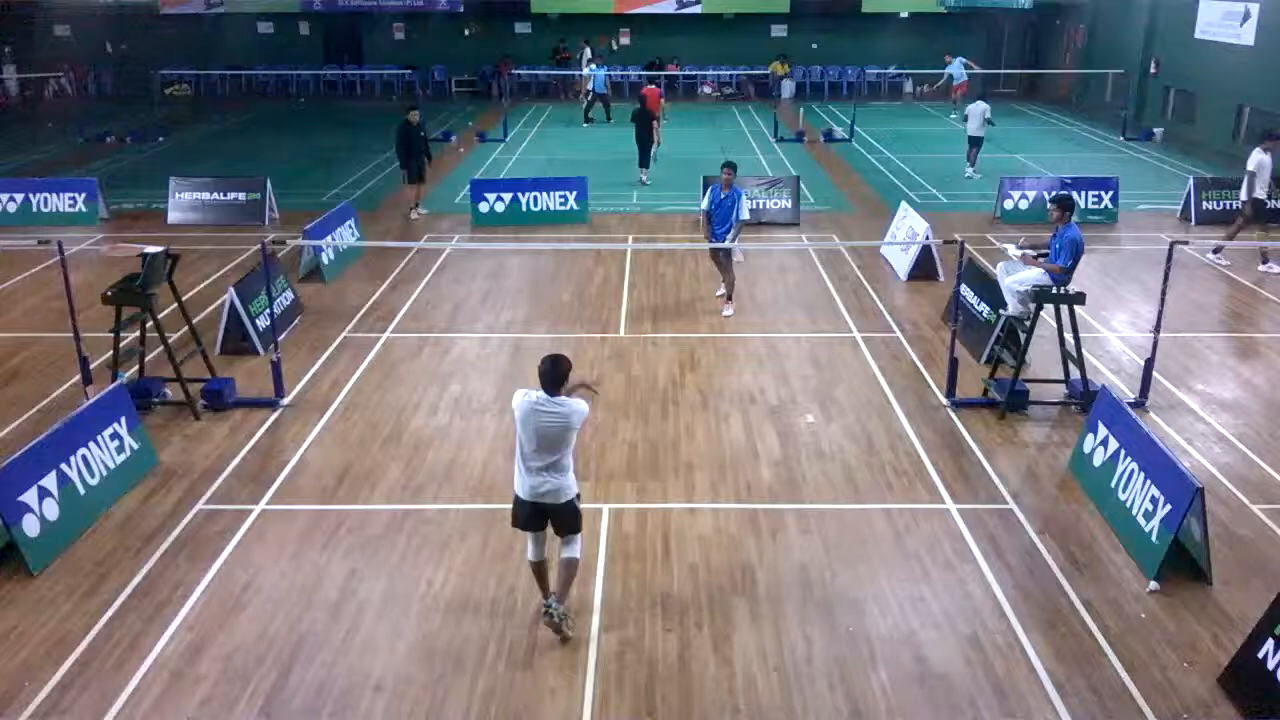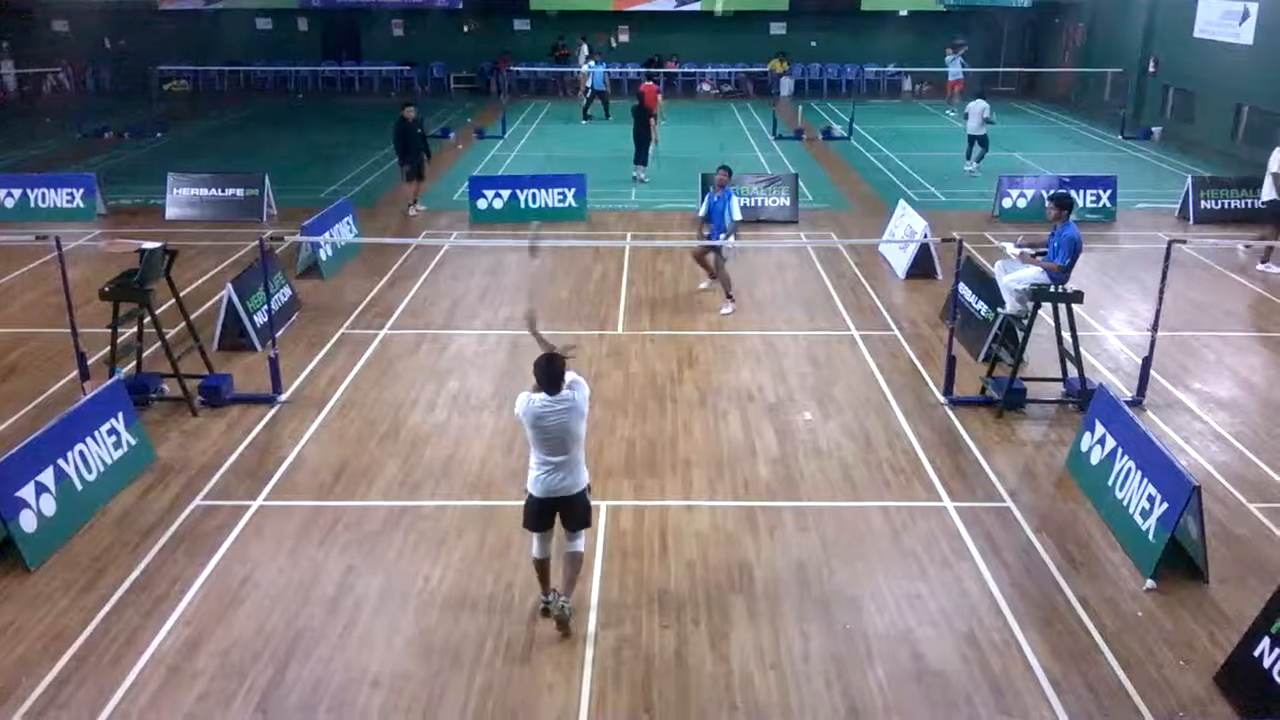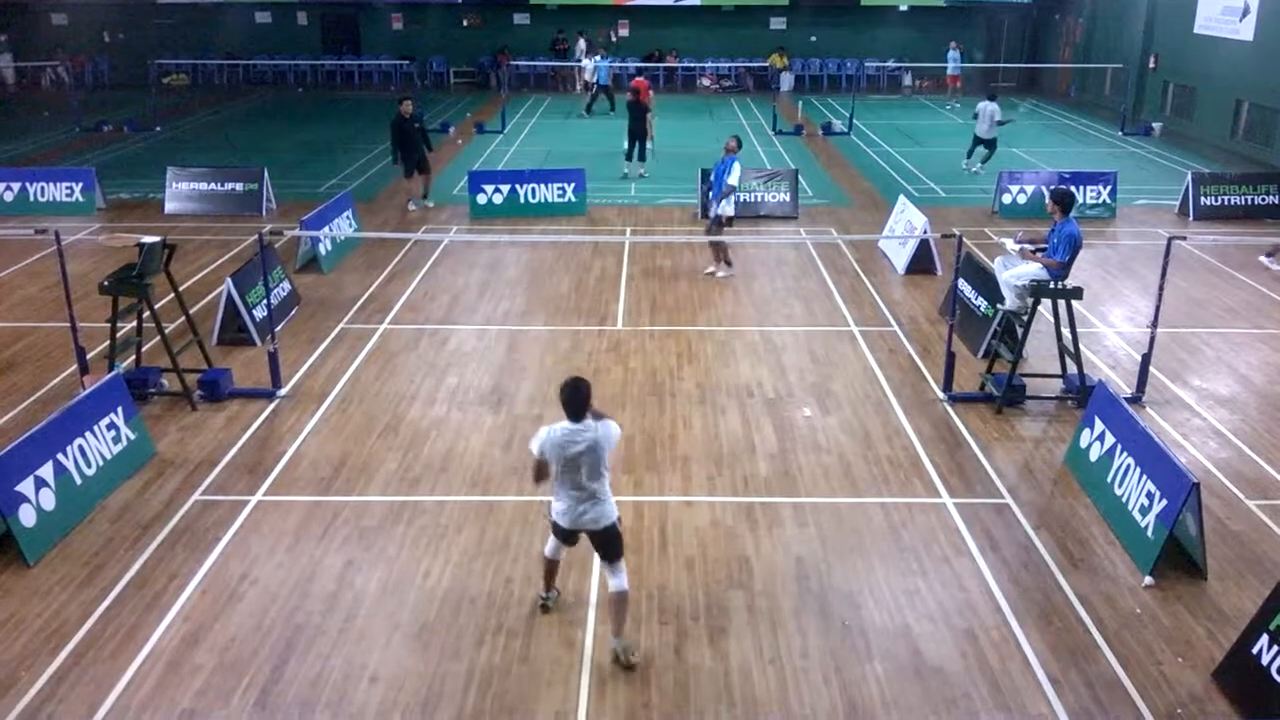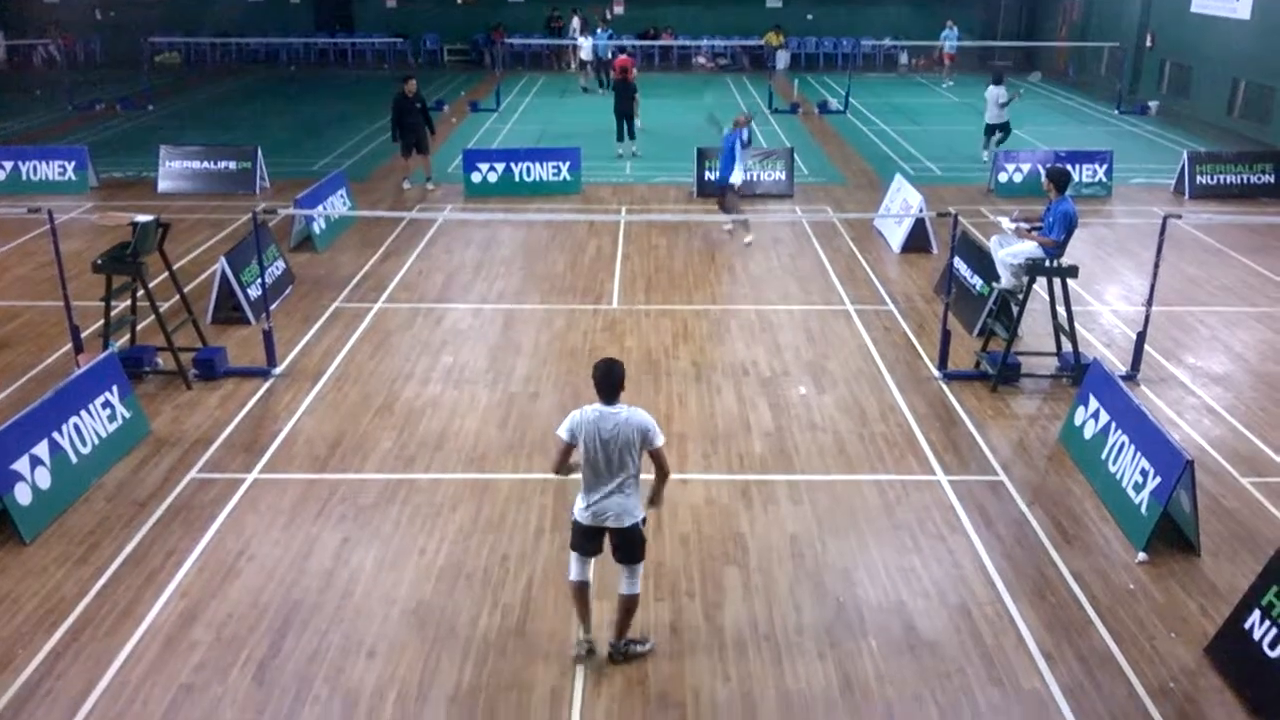
dt=0.4s
person 1, frame 1
left shoulder: (522, 401)
right shoulder: (577, 409)
left wrist: (573, 388)
right wrist: (574, 389)
left hip: (528, 491)
right hip: (562, 492)
left knee: (535, 546)
right knee: (571, 546)
left ankle: (547, 601)
right ankle: (558, 608)
person 1, frame 2
left shoulder: (525, 406)
right shoulder: (578, 397)
left elbow: (539, 389)
right elbow: (563, 368)
right wrist: (536, 333)
left hip: (540, 488)
right hip: (574, 486)
left knee: (541, 544)
right knee: (575, 541)
left ankle: (546, 597)
right ankle: (564, 601)
person 1, frame 3
left shoulder: (548, 436)
right shoulder: (606, 432)
left elbow: (538, 477)
right wrist: (593, 413)
left hip: (564, 513)
right hip: (602, 516)
left knee: (555, 545)
right knee: (617, 576)
left ankle: (547, 595)
right ankle: (619, 644)
person 1, frame 4
left shoulder: (578, 419)
right shoulder: (641, 420)
left elbow: (559, 467)
right elbow: (663, 468)
right wrist: (656, 492)
left hip: (588, 512)
right hip: (627, 513)
left knee: (578, 568)
right knee: (631, 579)
left ankle: (586, 638)
right ankle: (620, 644)
